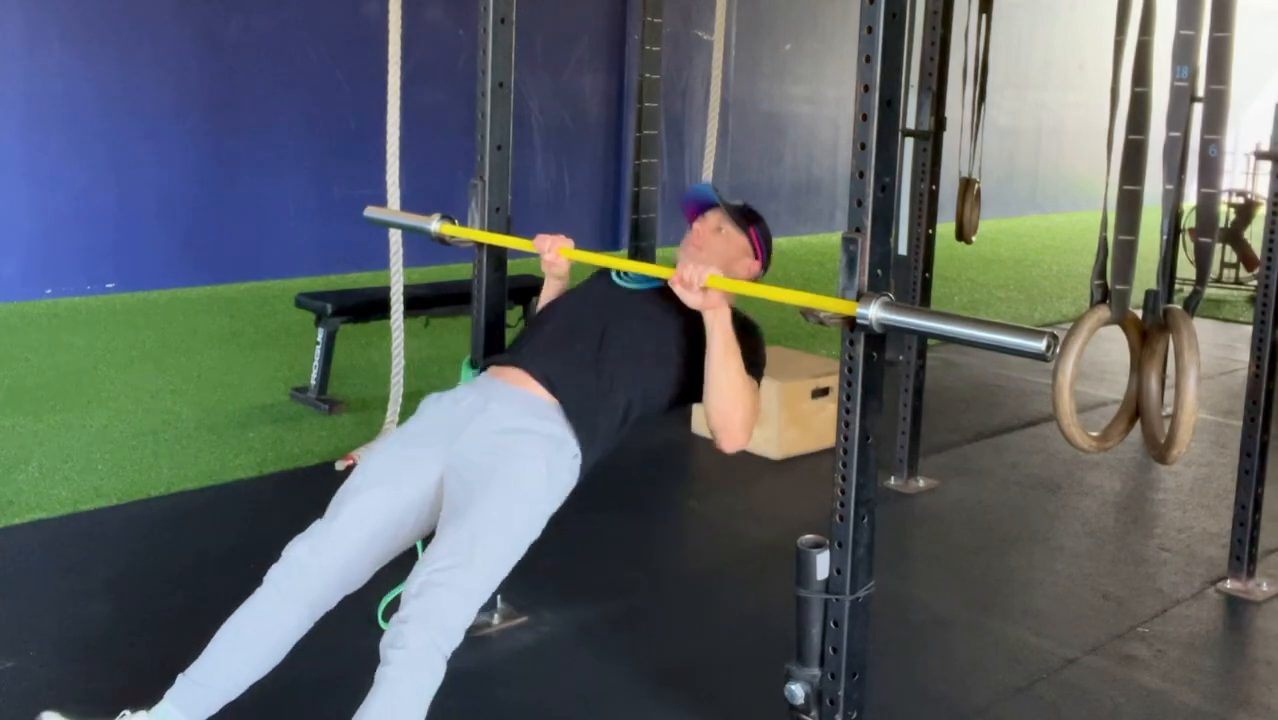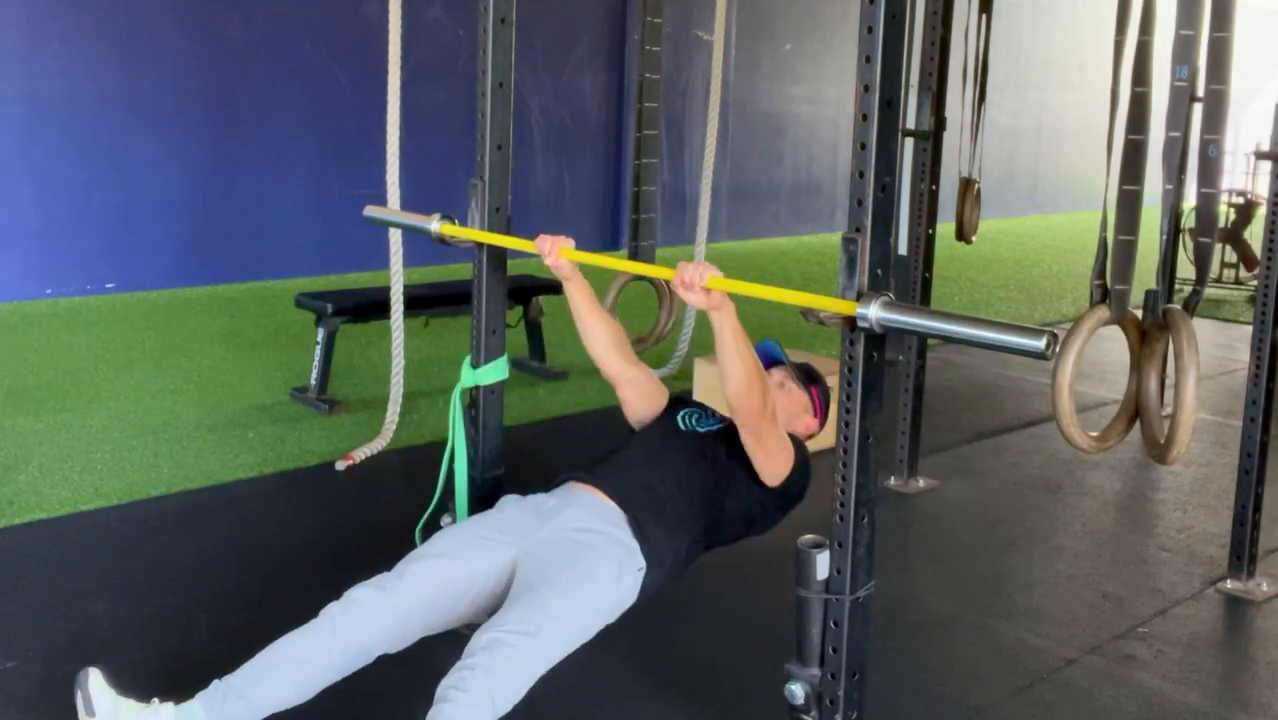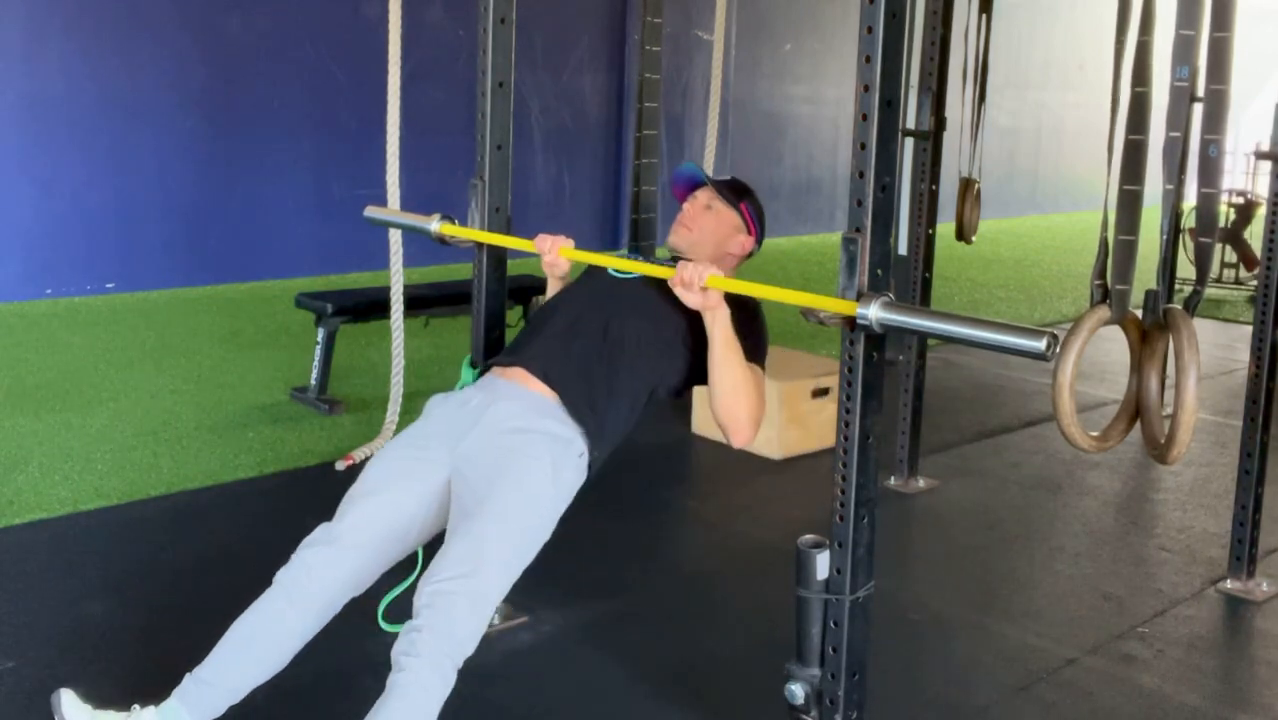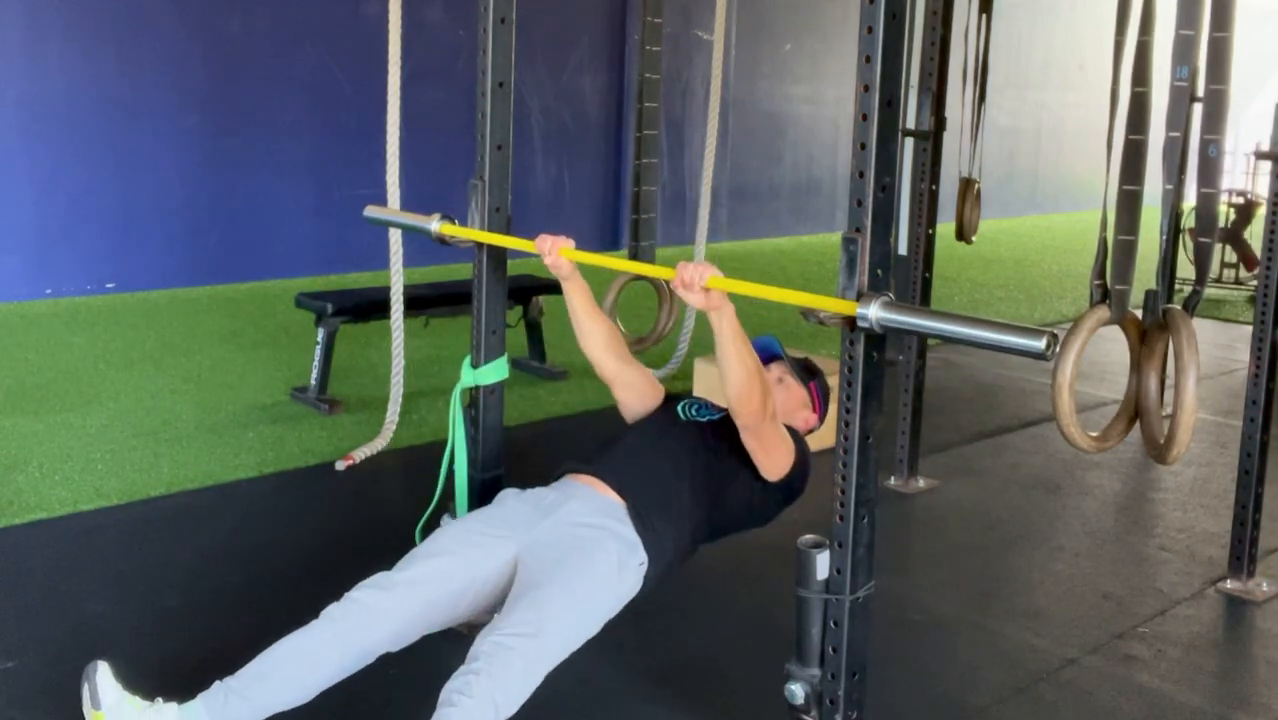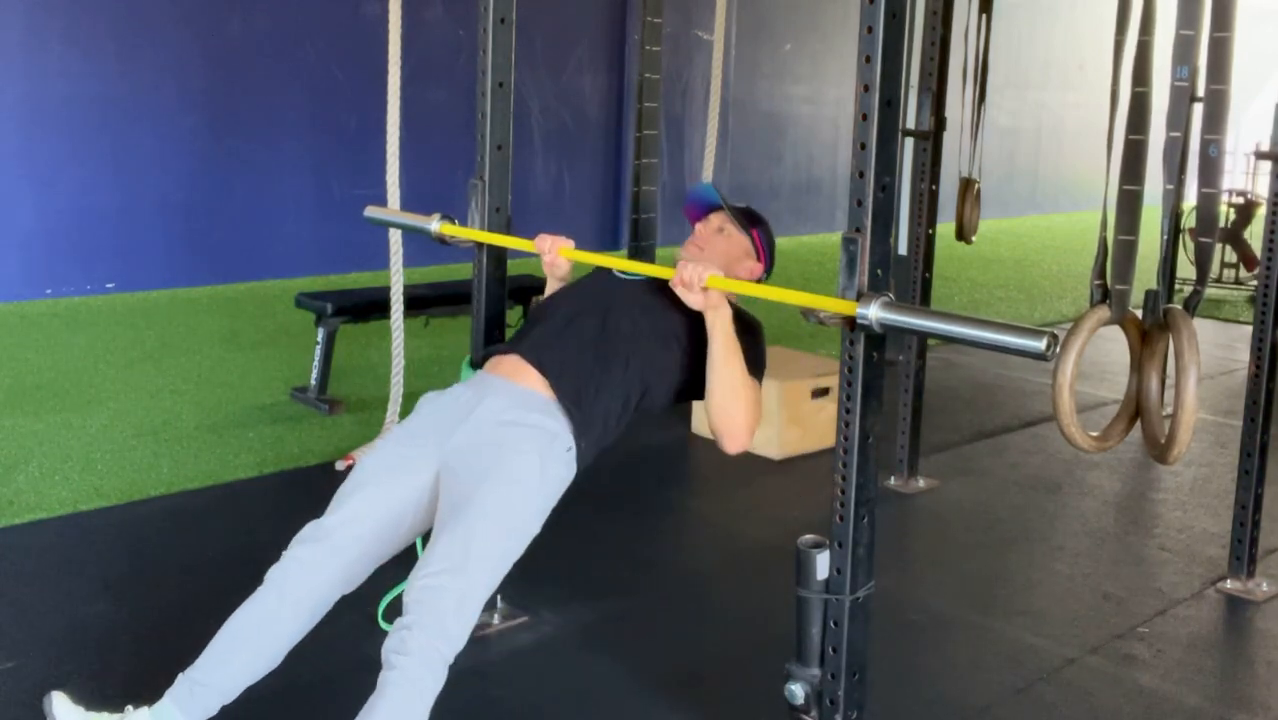
dt=1s
person 1, frame 1
left shoulder: (727, 329)
right shoulder: (626, 277)
left elbow: (731, 432)
left wrist: (715, 308)
right wrist: (556, 278)
left hip: (536, 443)
right hip: (460, 408)
left knee: (427, 617)
right knee: (313, 564)
person 1, frame 2
left shoulder: (777, 471)
right shoulder: (686, 420)
left elbow: (752, 410)
right elbow: (617, 360)
left wrist: (720, 309)
right wrist: (568, 272)
left hip: (606, 549)
right hip: (534, 513)
right knee: (373, 609)
person 1, frame 3
left shoulder: (731, 314)
right shoulder: (627, 265)
left elbow: (740, 428)
left wrist: (715, 310)
right wrist: (557, 276)
left hip: (543, 440)
right hip: (467, 408)
left knee: (448, 611)
right knee: (328, 560)
person 1, frame 4
left shoulder: (778, 464)
right shoulder: (682, 413)
left elbow: (751, 411)
right elbow: (611, 359)
left wrist: (719, 310)
right wrist: (567, 273)
left hip: (607, 542)
right hip: (533, 507)
right knee: (379, 604)
person 1, frame 5
left shoulder: (728, 329)
right shoulder: (632, 273)
left elbow: (734, 434)
left wrist: (714, 308)
right wrist: (555, 278)
left hip: (533, 436)
right hip: (460, 403)
left knee: (436, 606)
right knee: (319, 556)
